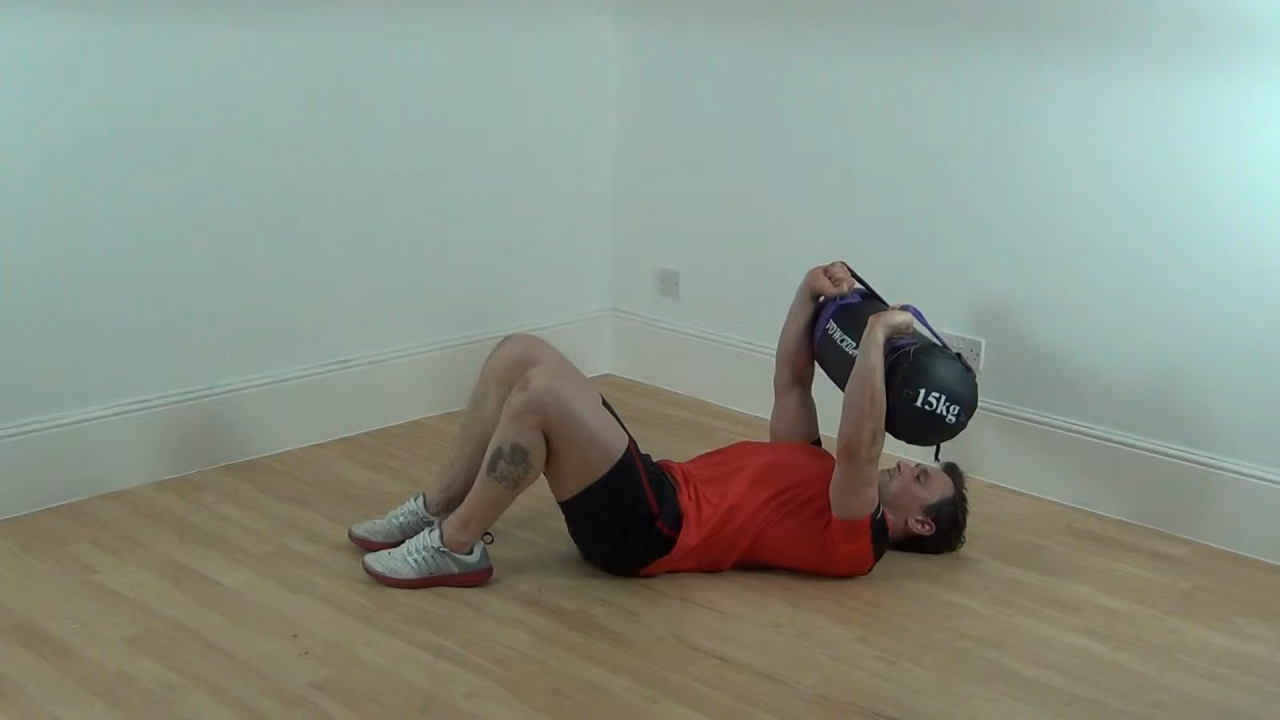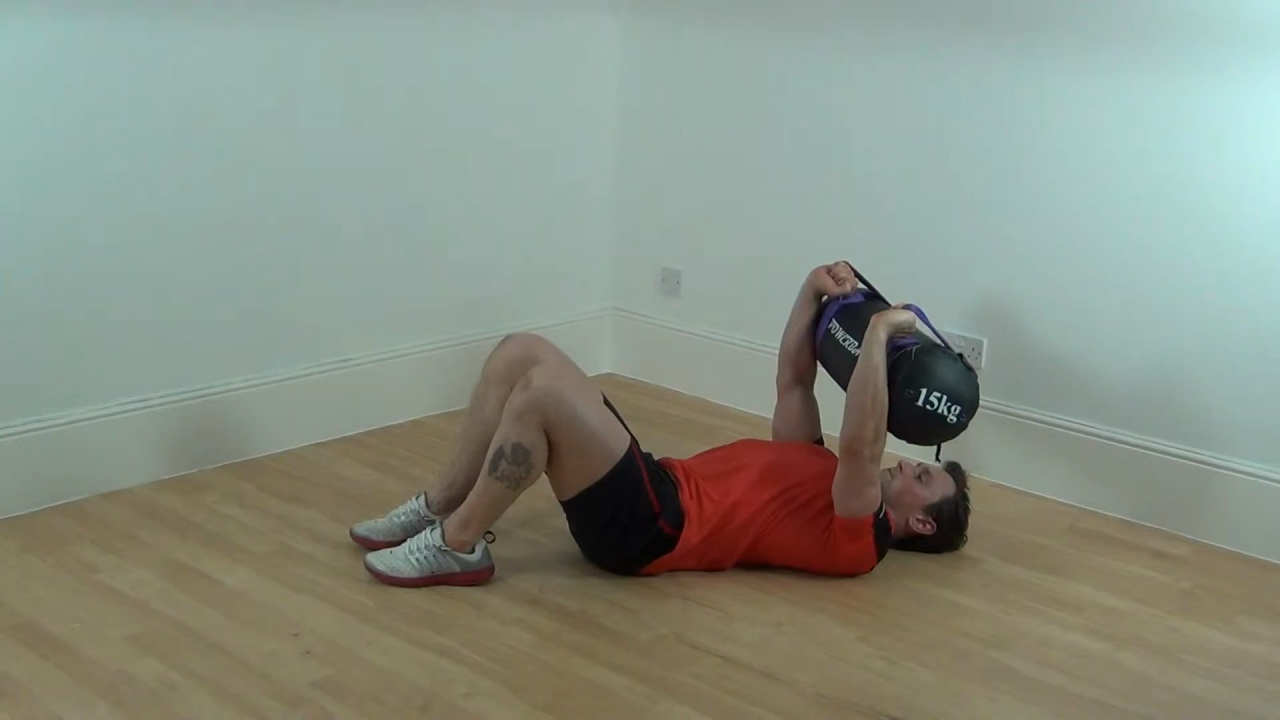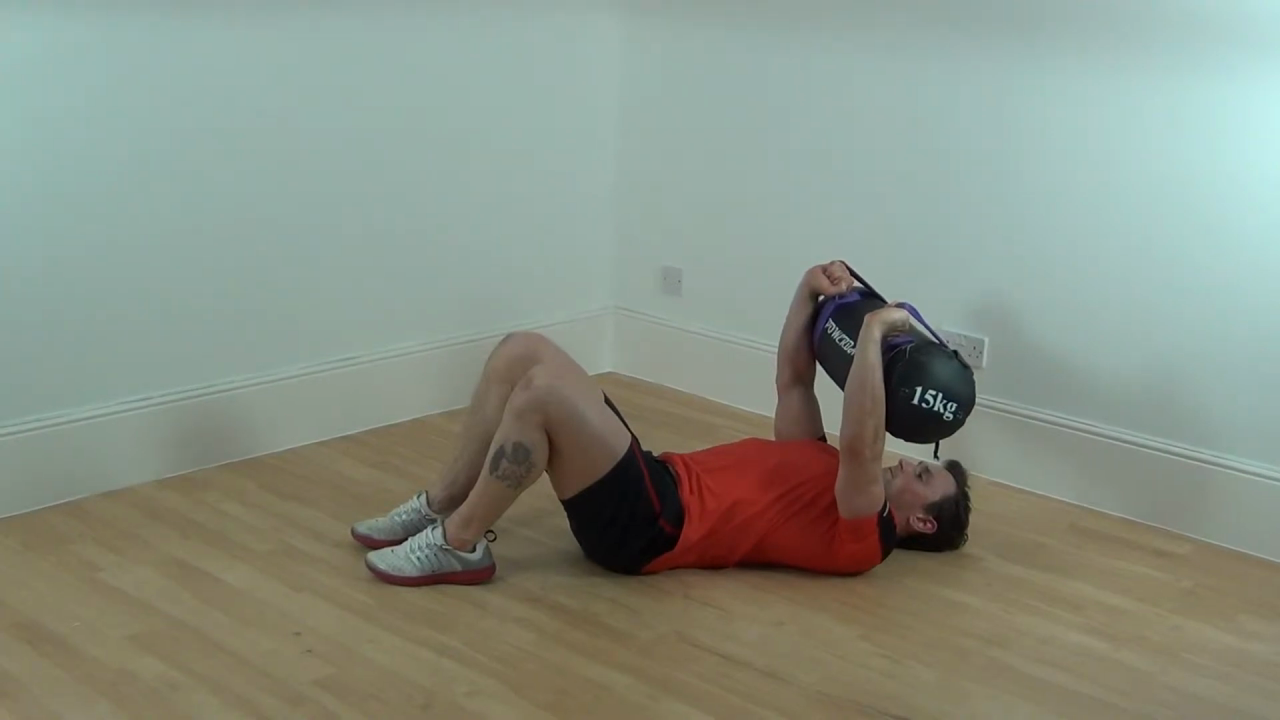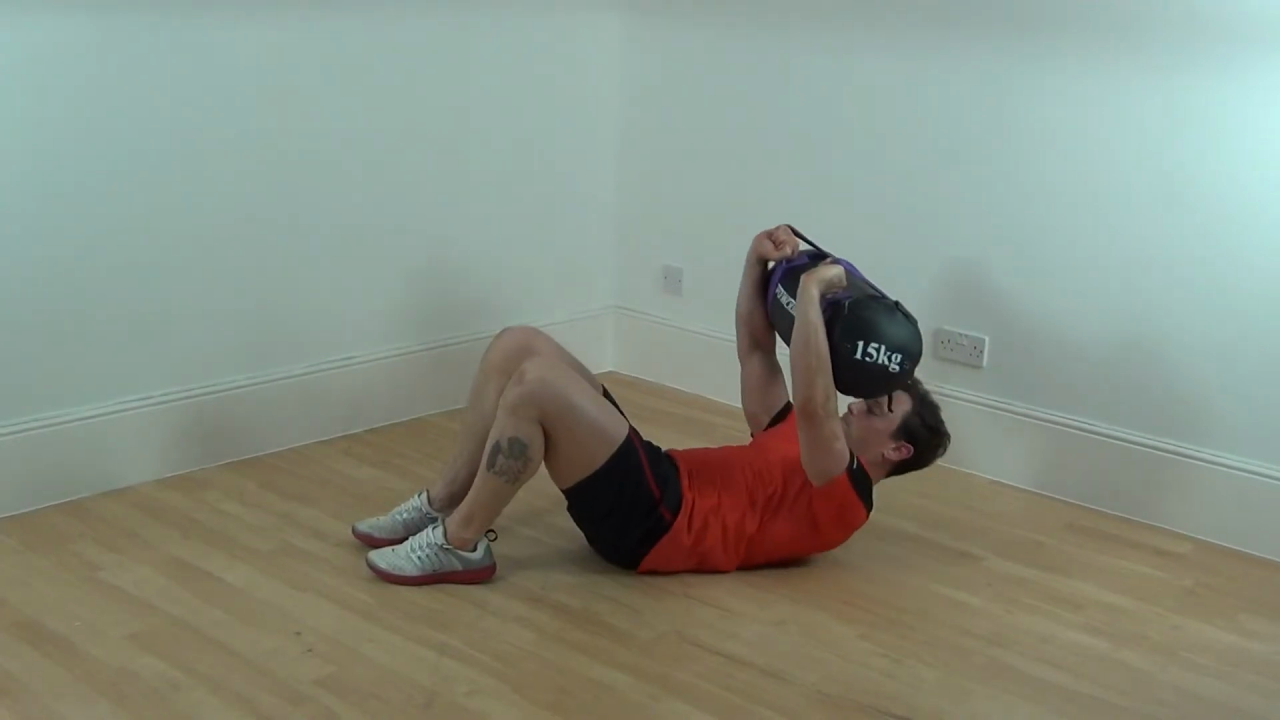
dt=1s
person 1, frame 1
left shoulder: (854, 539)
right shoulder: (818, 472)
left elbow: (859, 446)
right elbow: (790, 382)
left wrist: (876, 337)
right wrist: (810, 292)
left hip: (647, 527)
right hip: (652, 486)
left knee: (540, 388)
right knee: (519, 352)
left ankle: (456, 546)
right ankle: (437, 507)
person 1, frame 2
left shoulder: (856, 538)
right shoulder: (822, 473)
left elbow: (860, 446)
right elbow: (792, 381)
left wrist: (878, 335)
right wrist: (814, 289)
left hip: (648, 527)
right hip: (652, 484)
left knee: (541, 390)
right knee: (520, 352)
left ankle: (457, 545)
right ankle: (439, 507)
person 1, frame 3
left shoulder: (859, 536)
right shoulder: (822, 471)
left elbow: (861, 444)
right elbow: (792, 381)
left wrist: (873, 334)
right wrist: (810, 289)
left hip: (649, 525)
right hip: (652, 482)
left knee: (542, 389)
right knee: (521, 351)
left ankle: (458, 545)
right ankle: (440, 505)
person 1, frame 4
left shoulder: (843, 498)
right shoulder: (802, 444)
left elbow: (815, 403)
right elbow: (754, 350)
left wrist: (810, 292)
right wrist: (758, 259)
left hip: (649, 522)
right hip: (650, 480)
left knee: (536, 382)
right knee: (517, 345)
left ankle: (459, 544)
right ankle: (440, 504)
